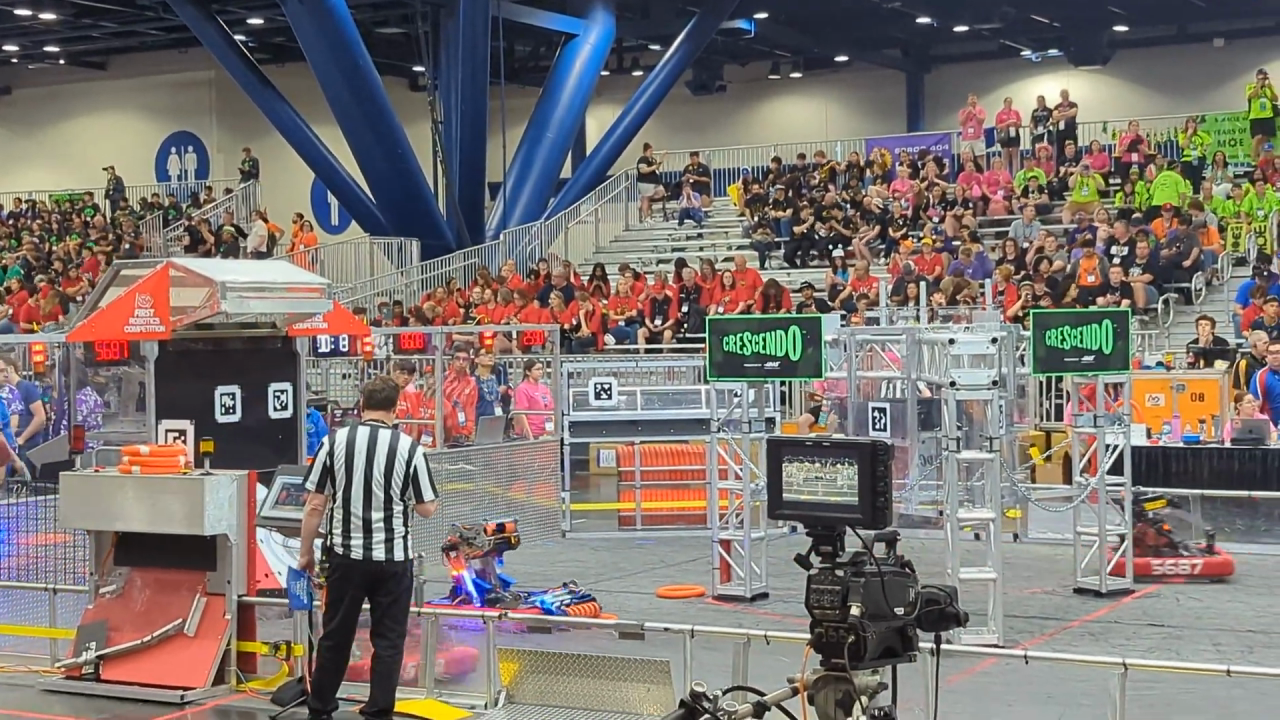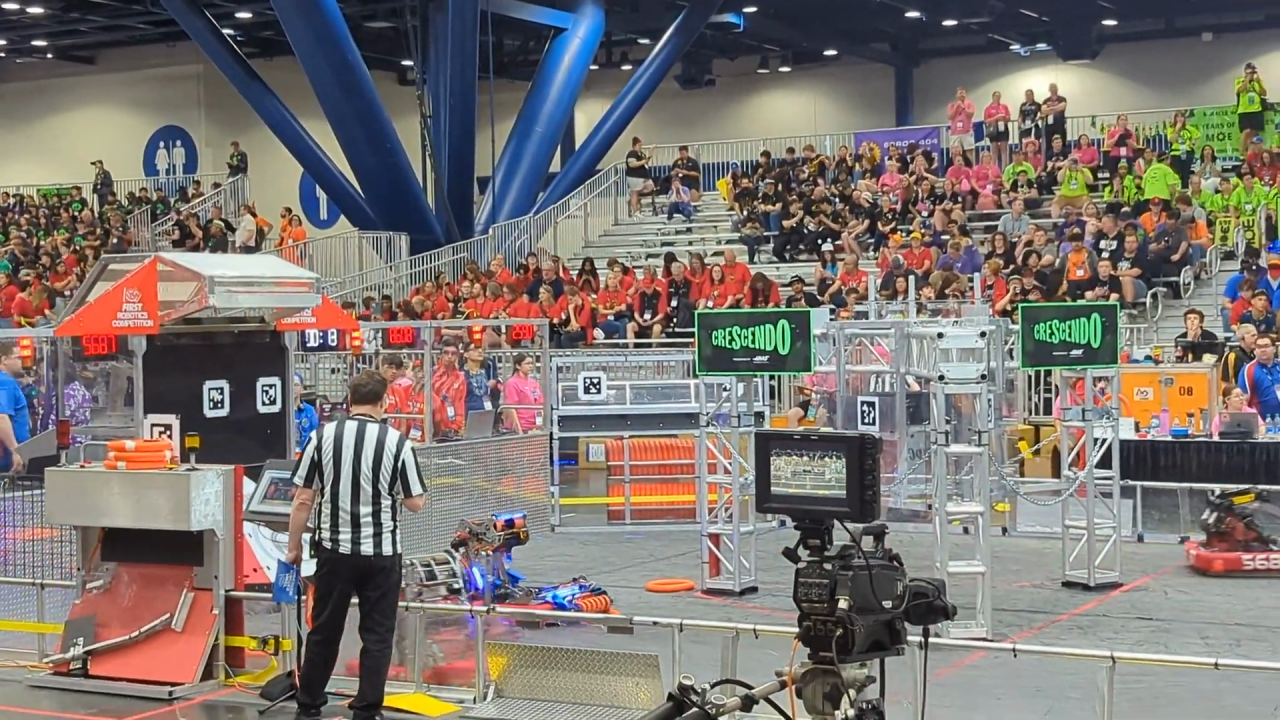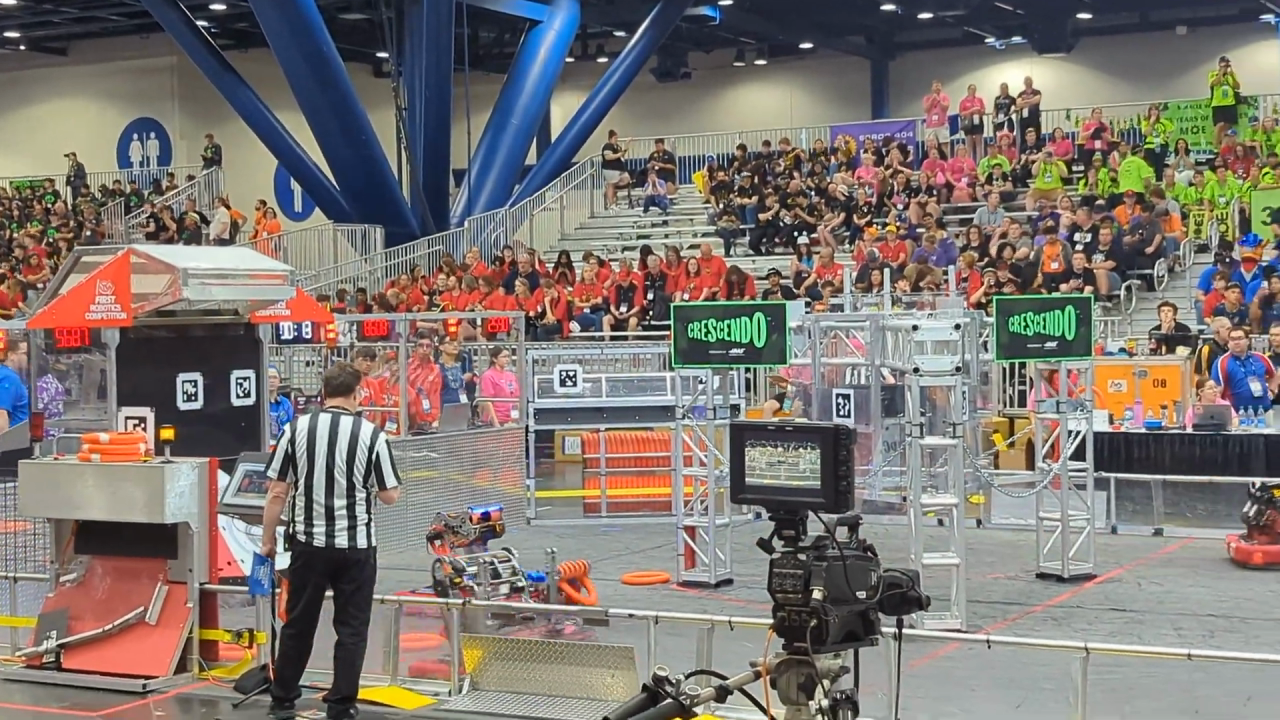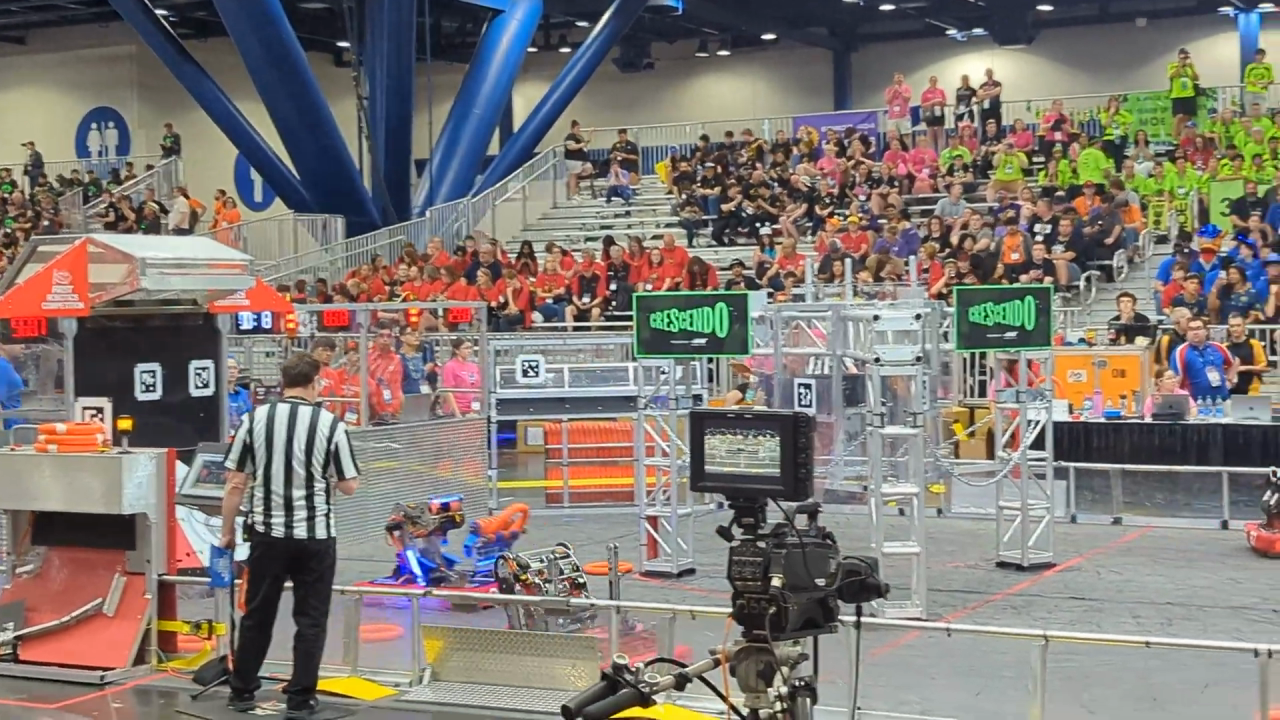
dt=0.2s
person 1, frame 1
left shoulder: (334, 441)
right shoulder: (409, 448)
left elbow: (315, 505)
right elbow: (427, 509)
left wrist: (306, 552)
left hip: (345, 556)
right hip: (392, 558)
left knee: (335, 636)
right knee: (388, 641)
person 1, frame 2
left shoulder: (322, 436)
right shoulder: (397, 442)
left elbow: (303, 500)
right elbow: (416, 503)
left wrist: (294, 547)
left hip: (334, 550)
right hip: (381, 553)
left knee: (323, 630)
right knee: (377, 635)
person 1, frame 3
left shoulder: (296, 429)
right shoulder: (371, 434)
left elbow: (277, 493)
right elbow: (390, 496)
left wrist: (268, 539)
left hip: (308, 543)
right hip: (355, 546)
left knee: (297, 623)
right knee: (351, 628)
person 1, frame 4
left shoulder: (255, 419)
right shoulder: (330, 424)
left elbow: (235, 484)
right elbow: (349, 486)
left wrist: (227, 529)
right wrist: (325, 472)
left hip: (267, 534)
right hip: (315, 537)
left knee: (257, 615)
right knee: (311, 620)
